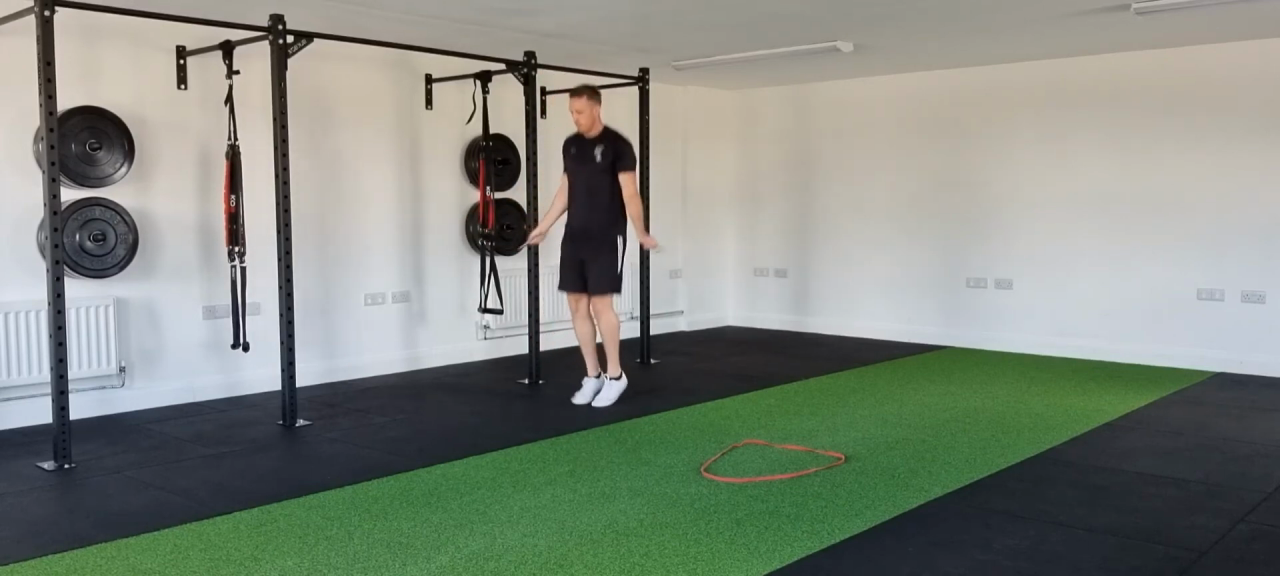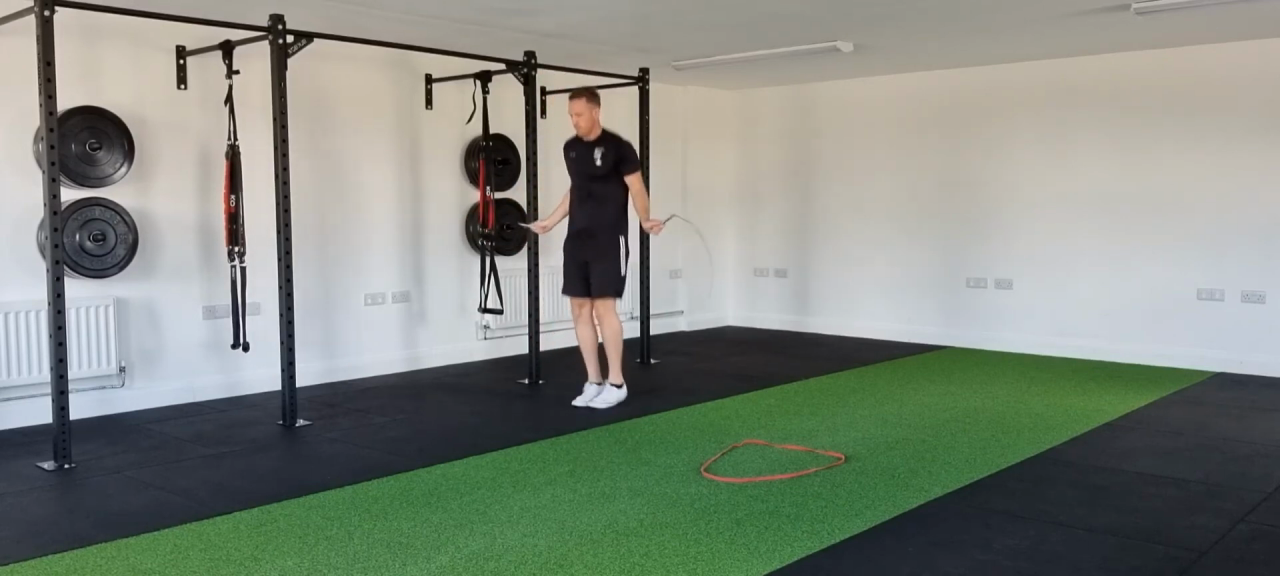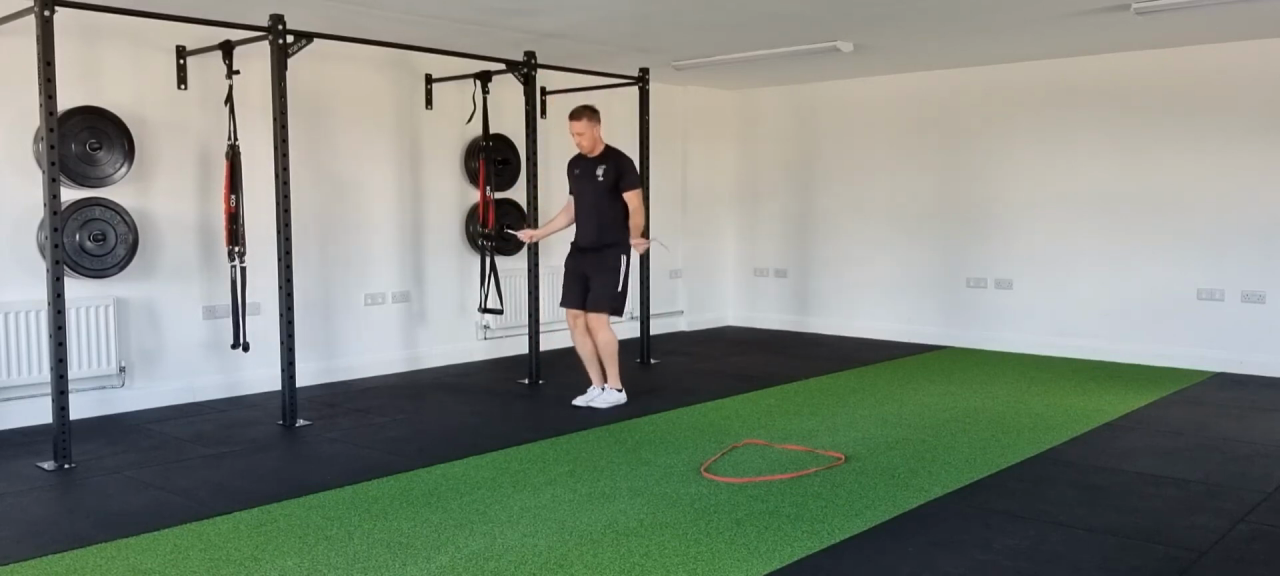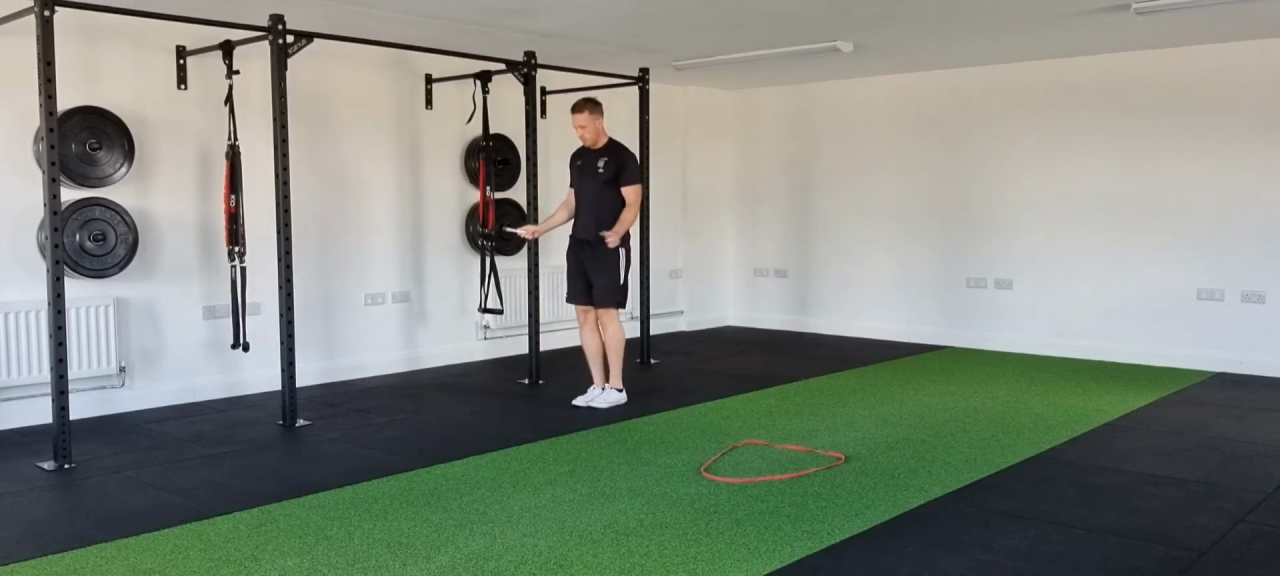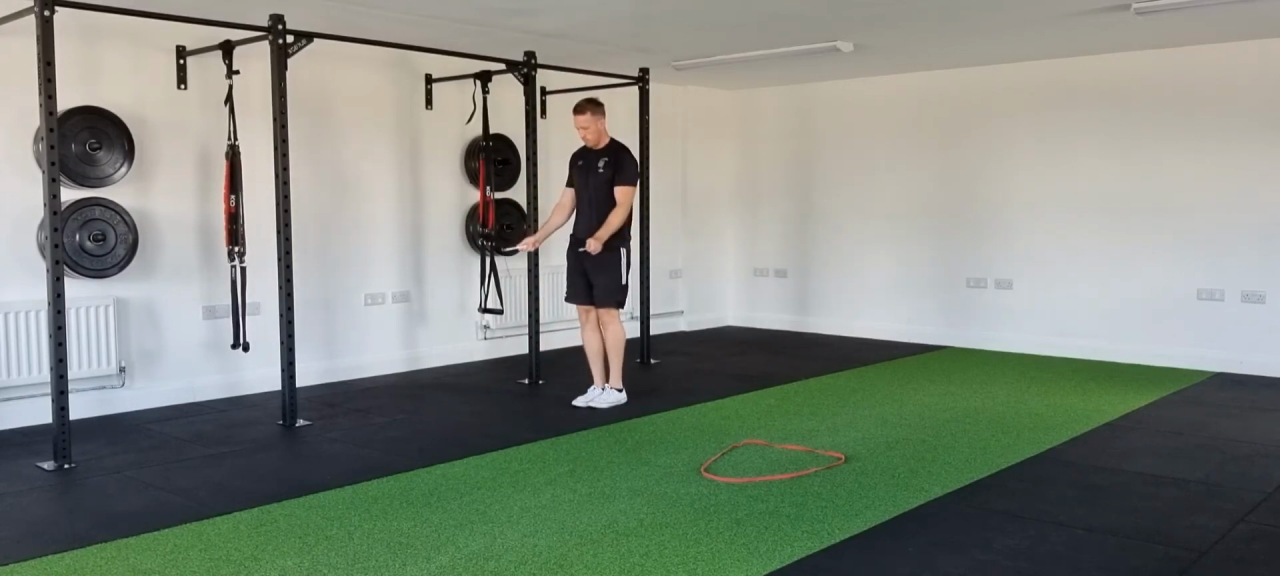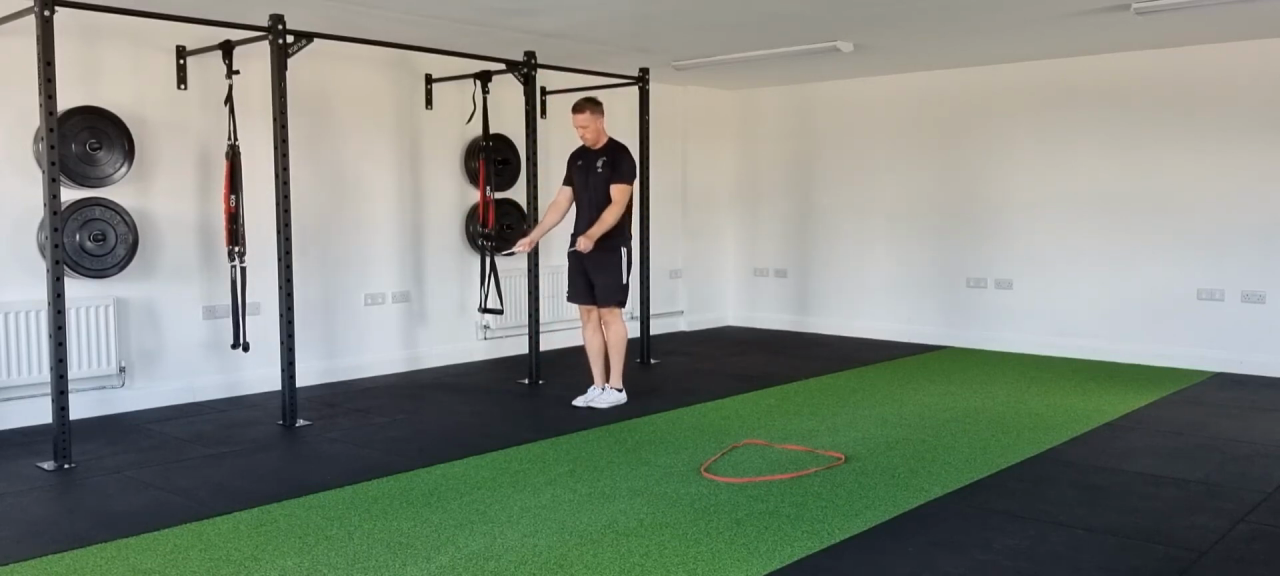
dt=0.2s
person 1, frame 1
left shoulder: (617, 145)
right shoulder: (570, 145)
left elbow: (629, 192)
left wrist: (640, 233)
right wrist: (543, 226)
left hip: (608, 237)
right hip: (575, 236)
left knee: (601, 305)
right knee: (578, 305)
left ankle: (614, 375)
right ankle: (592, 376)
person 1, frame 2
left shoulder: (618, 147)
right shoulder: (571, 148)
left elbow: (636, 187)
left wrist: (646, 220)
right wrist: (551, 220)
left hip: (609, 239)
right hip: (577, 239)
left knee: (603, 308)
right knee: (580, 309)
left ankle: (616, 383)
right ankle: (595, 382)
person 1, frame 3
left shoulder: (619, 163)
right shoulder: (575, 165)
left elbow: (636, 207)
left wrist: (636, 237)
right wrist: (540, 233)
left hip: (610, 254)
right hip: (579, 253)
left knee: (596, 321)
right knee: (575, 320)
left ankle: (616, 387)
right ankle: (598, 386)
person 1, frame 4
left shoulder: (621, 156)
right shoulder: (577, 158)
left elbow: (632, 203)
left wrist: (617, 233)
right wrist: (540, 228)
left hip: (608, 250)
right hip: (579, 247)
left knee: (606, 316)
right knee: (585, 317)
left ankle: (616, 388)
right ankle: (598, 385)
person 1, frame 5
left shoulder: (621, 157)
right shoulder: (578, 158)
left elbow: (623, 206)
right elbow: (567, 204)
left wrist: (600, 238)
right wrist: (539, 236)
left hip: (609, 249)
right hip: (579, 247)
left knee: (608, 316)
right knee: (586, 316)
left ankle: (616, 387)
right ankle: (598, 386)
person 1, frame 6
left shoulder: (619, 155)
right shoulder: (577, 158)
left elbow: (618, 204)
right elbow: (561, 203)
left wrist: (592, 236)
right wrist: (534, 236)
left hip: (611, 248)
right hip: (580, 248)
left knee: (610, 315)
right knee: (588, 316)
left ankle: (616, 387)
right ankle: (599, 385)
